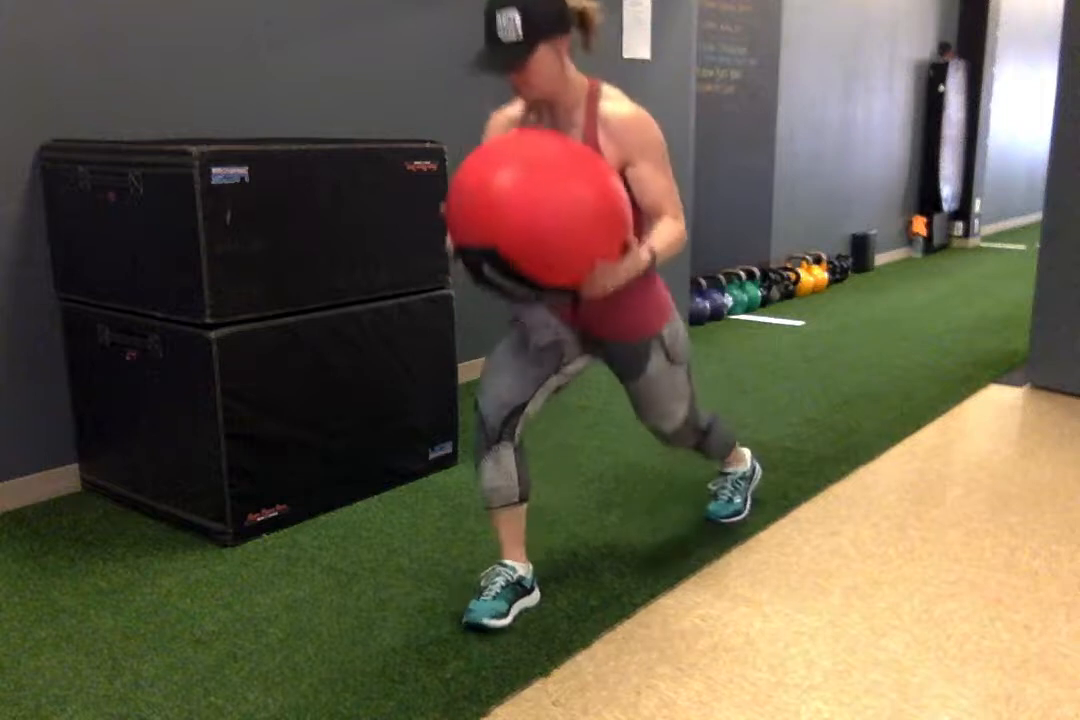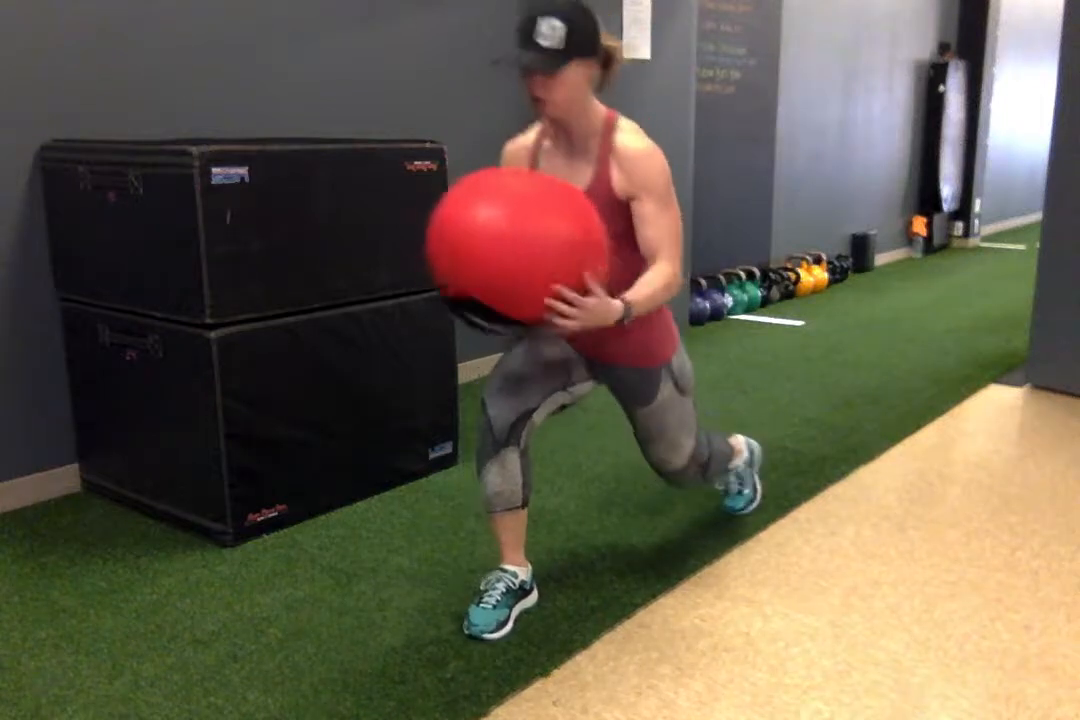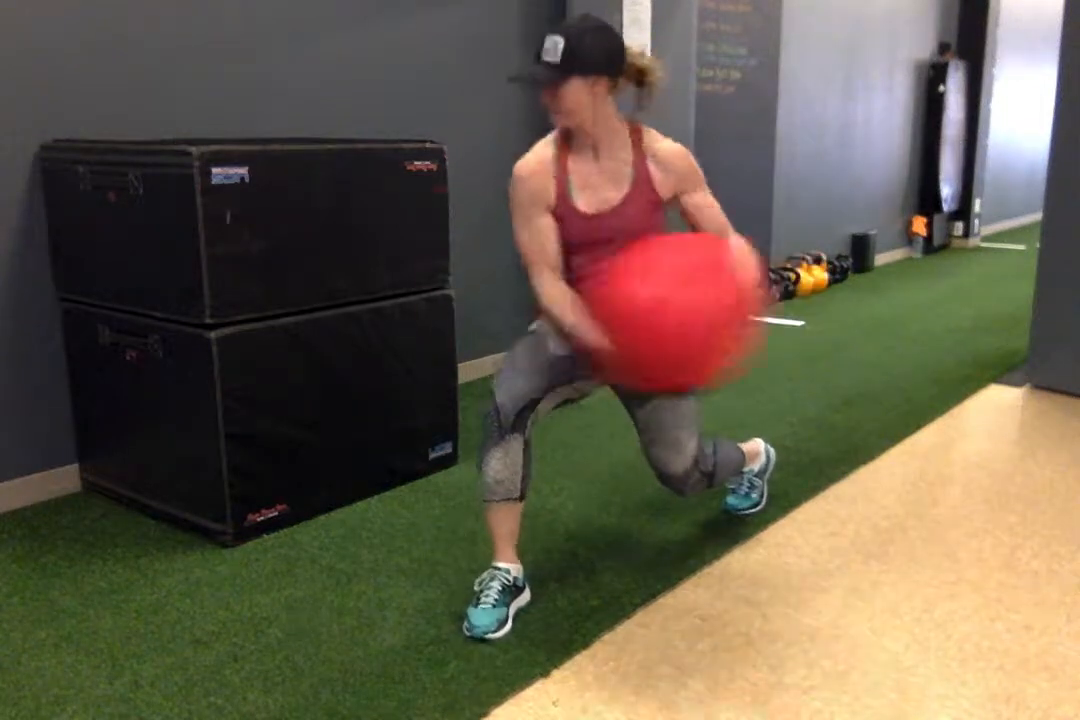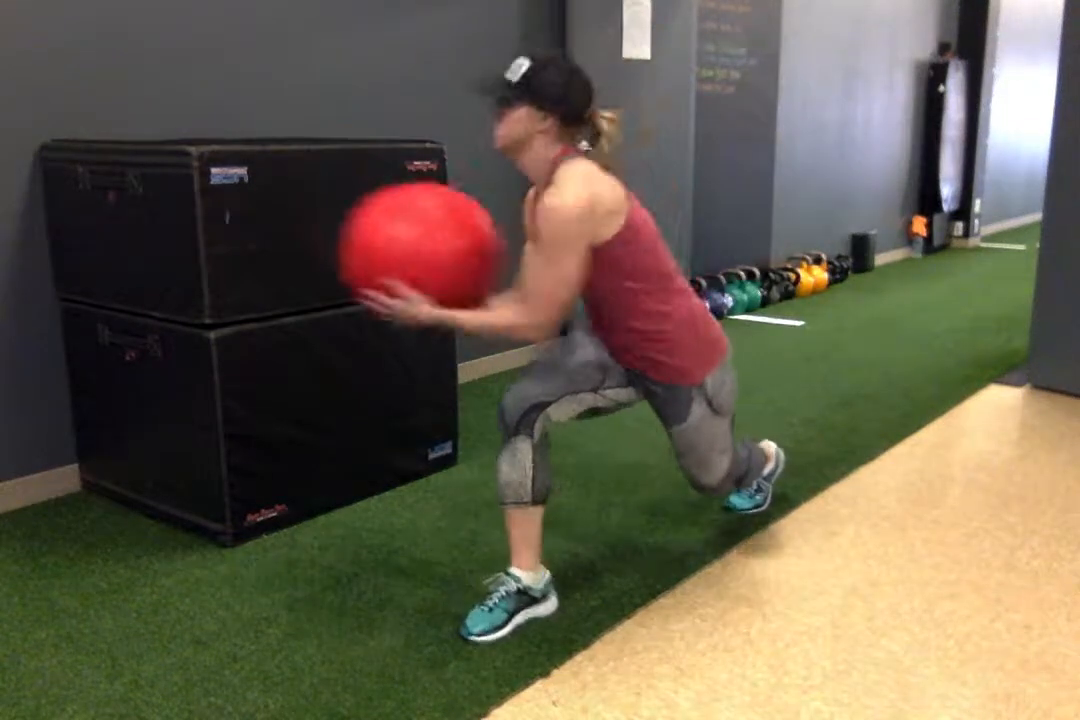
dt=0.7s
person 1, frame 1
left shoulder: (623, 120)
right shoulder: (503, 126)
left elbow: (672, 222)
left wrist: (640, 259)
left hip: (633, 314)
right hip: (552, 309)
left knee: (673, 423)
right knee: (494, 415)
left ankle: (738, 466)
right ankle: (514, 572)
person 1, frame 2
left shoulder: (635, 155)
right shoulder: (519, 153)
left elbow: (667, 270)
left wrist: (614, 311)
left hip: (637, 341)
right hip: (556, 333)
left knee: (676, 462)
right knee: (499, 418)
left ankle: (738, 456)
right ankle: (513, 576)
person 1, frame 3
left shoulder: (666, 159)
right shoulder: (534, 170)
left elbow: (726, 240)
right elbow: (547, 279)
right wrist: (595, 342)
right hip: (570, 329)
left knee: (681, 470)
right knee: (507, 405)
left ankle: (753, 457)
right ankle: (505, 574)
person 1, frame 4
left shoulder: (572, 200)
right shoulder: (543, 193)
left elbow: (534, 320)
right elbow: (532, 295)
left wrist: (435, 315)
right wrist: (444, 302)
left hip: (681, 355)
right hip: (614, 341)
left knee: (711, 475)
right knee: (522, 411)
left ankle: (763, 458)
right ankle: (529, 580)
